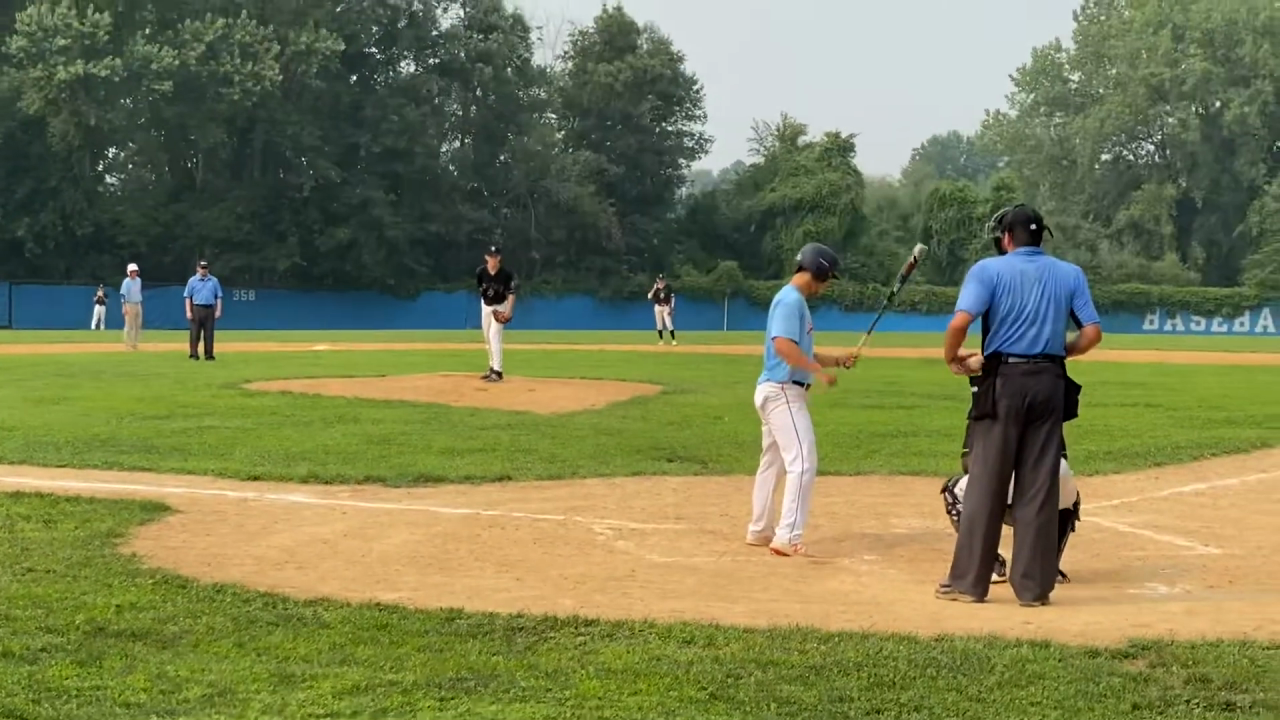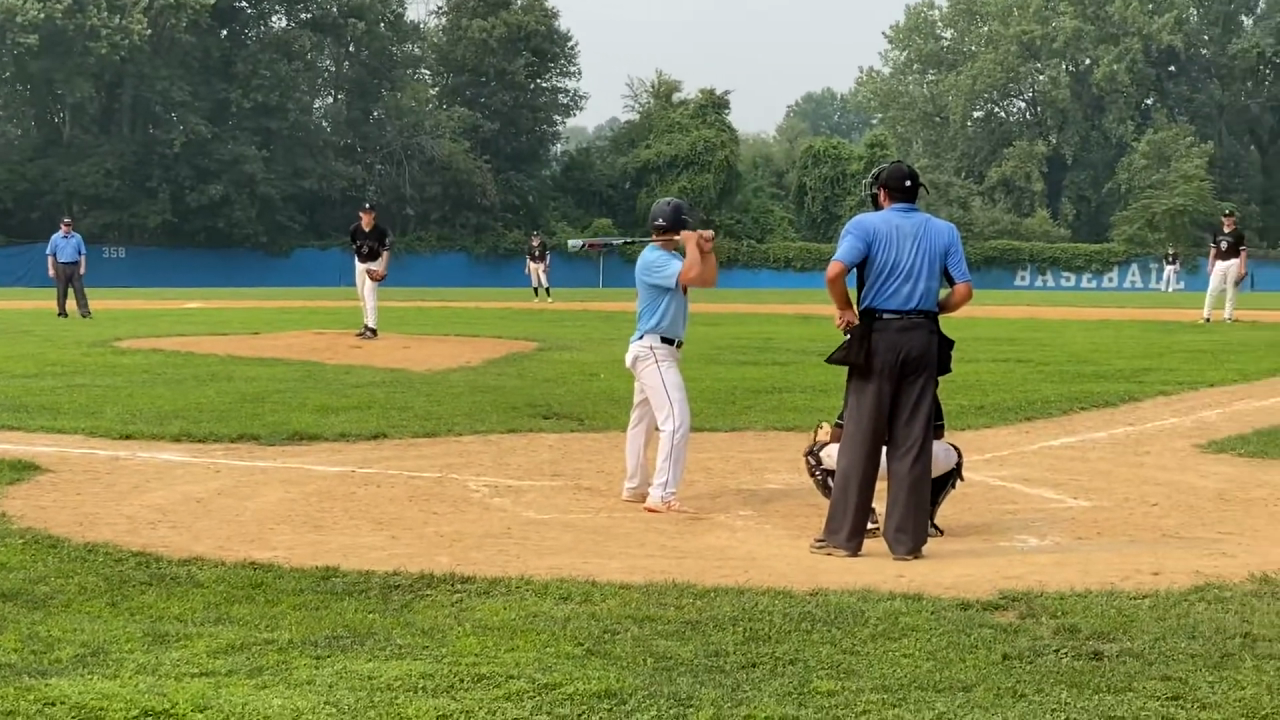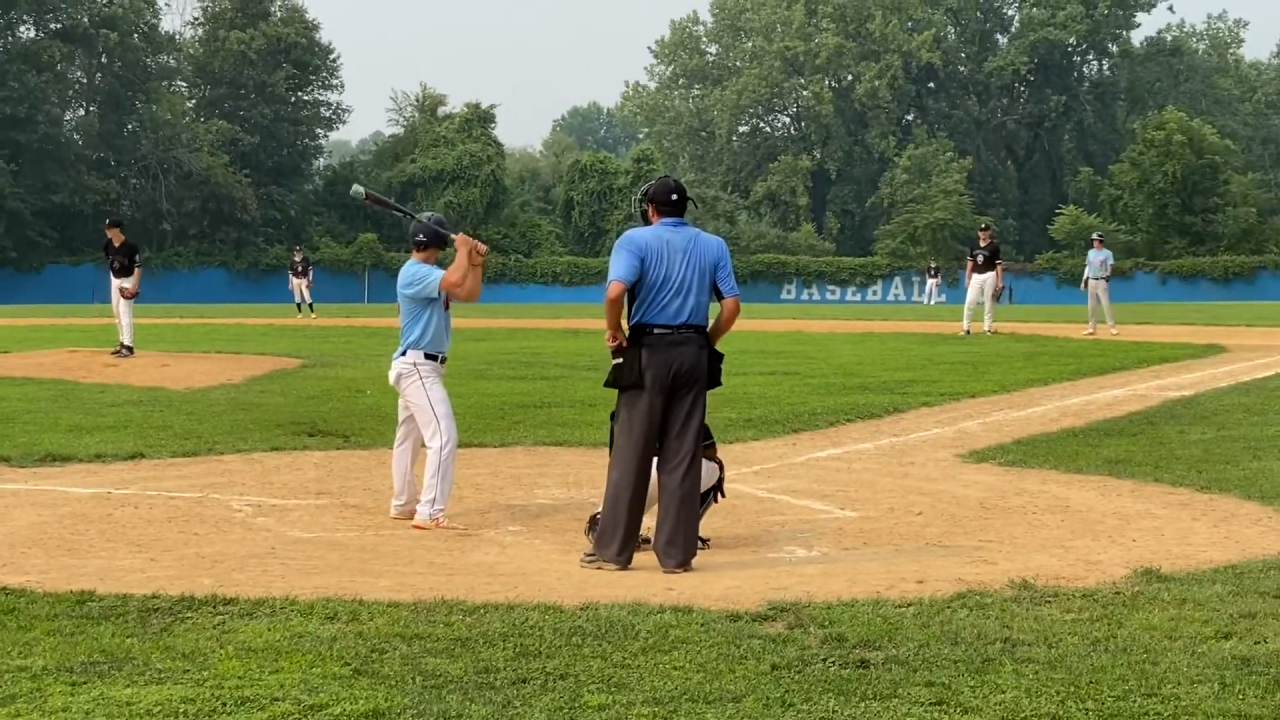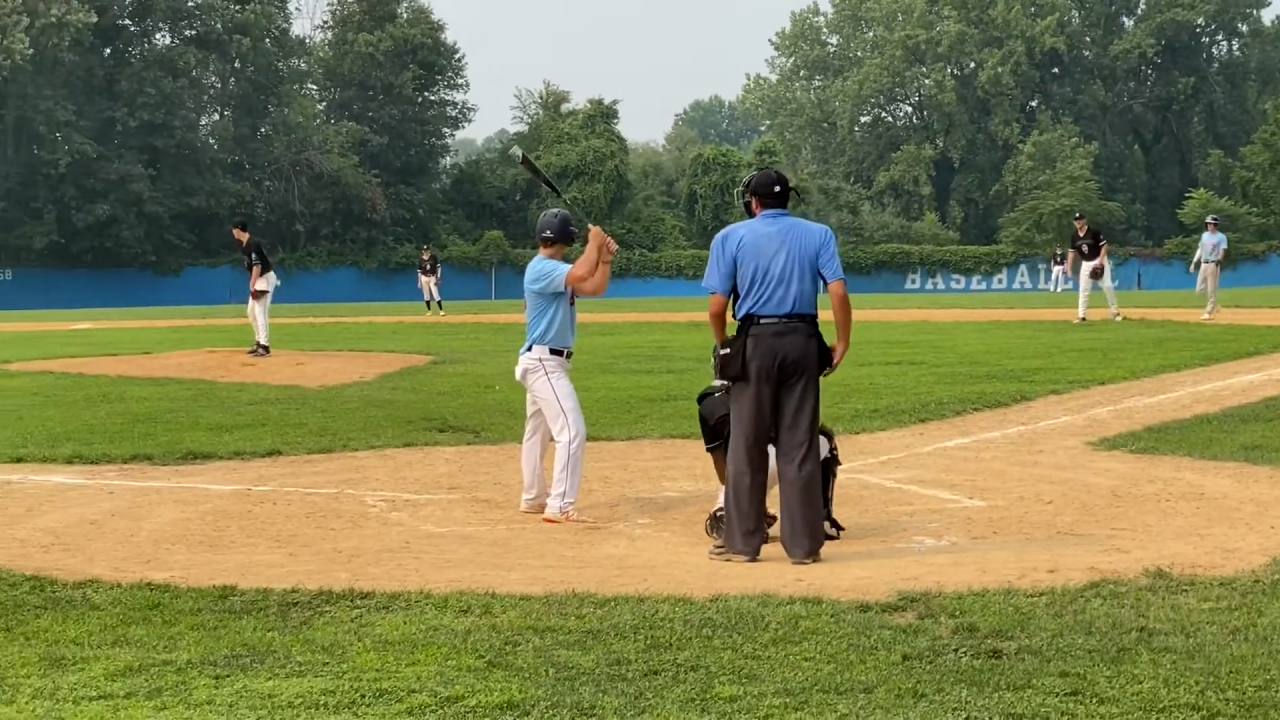
dt=1s
person 1, frame 1
left shoulder: (989, 269)
right shoulder: (1071, 274)
left elbow: (959, 323)
right elbow: (1092, 333)
left wrist: (951, 357)
left hip: (1003, 380)
right hip: (1049, 383)
left knee: (986, 482)
right knee: (1040, 486)
left ankle: (968, 581)
right ankle: (1033, 585)
person 1, frame 2
left shoulder: (865, 224)
right shoulder: (945, 231)
left elbow: (834, 272)
right elbow: (963, 291)
left wrist: (845, 309)
left hip: (878, 336)
right hip: (922, 338)
left knee: (861, 437)
right knee: (913, 441)
left ankle: (842, 536)
right ankle: (906, 540)
person 1, frame 3
left shoulder: (635, 239)
right shoulder: (715, 245)
left elbow: (615, 292)
right elbow: (732, 306)
left wrist: (612, 330)
left hip: (648, 352)
right hip: (694, 353)
left knee: (631, 453)
right knee: (683, 456)
left ankle: (613, 550)
right ankle: (677, 553)
person 1, frame 4
left shoulder: (731, 236)
right shoulder: (818, 234)
left elbow: (717, 305)
right elbow: (838, 292)
left wrist: (723, 345)
right wrist: (842, 341)
left hip: (755, 342)
right hip: (802, 342)
left knee: (747, 446)
right knee: (800, 446)
left ankle: (741, 542)
right ankle: (804, 544)
person 2, frame 1
left shoulder: (797, 300)
right shoulder: (790, 299)
right elbow: (782, 345)
left wrist: (833, 360)
right wrist: (819, 370)
left hip: (776, 391)
right hip: (782, 392)
left knee: (772, 463)
right knee: (803, 463)
left ankle: (760, 530)
right ankle: (787, 538)
person 2, frame 2
left shoulder: (671, 256)
right shoulder: (653, 258)
left elbow: (708, 280)
right elbow: (692, 276)
left wrist: (706, 249)
right wrist: (691, 245)
left hip: (654, 350)
right hip: (654, 350)
left knee: (643, 420)
right knee: (676, 421)
left ankle: (635, 487)
right ankle: (661, 496)
person 2, frame 3
left shoulder: (430, 274)
right shoulder: (414, 273)
left elbow: (469, 294)
right elbow: (455, 280)
left wrist: (476, 262)
right wrist: (462, 249)
left hip: (418, 366)
right hip: (418, 366)
left knee: (409, 437)
right knee: (443, 438)
left ankle: (404, 504)
right ankle: (429, 513)
person 2, frame 4
left shoulder: (558, 270)
right shoulder: (541, 269)
left elbow: (594, 288)
right elbow: (581, 273)
left wrist: (605, 258)
right wrist: (593, 242)
left hip: (545, 361)
right hip: (544, 361)
left knee: (538, 432)
right knee: (572, 431)
left ankle: (534, 498)
right ankle: (559, 507)
